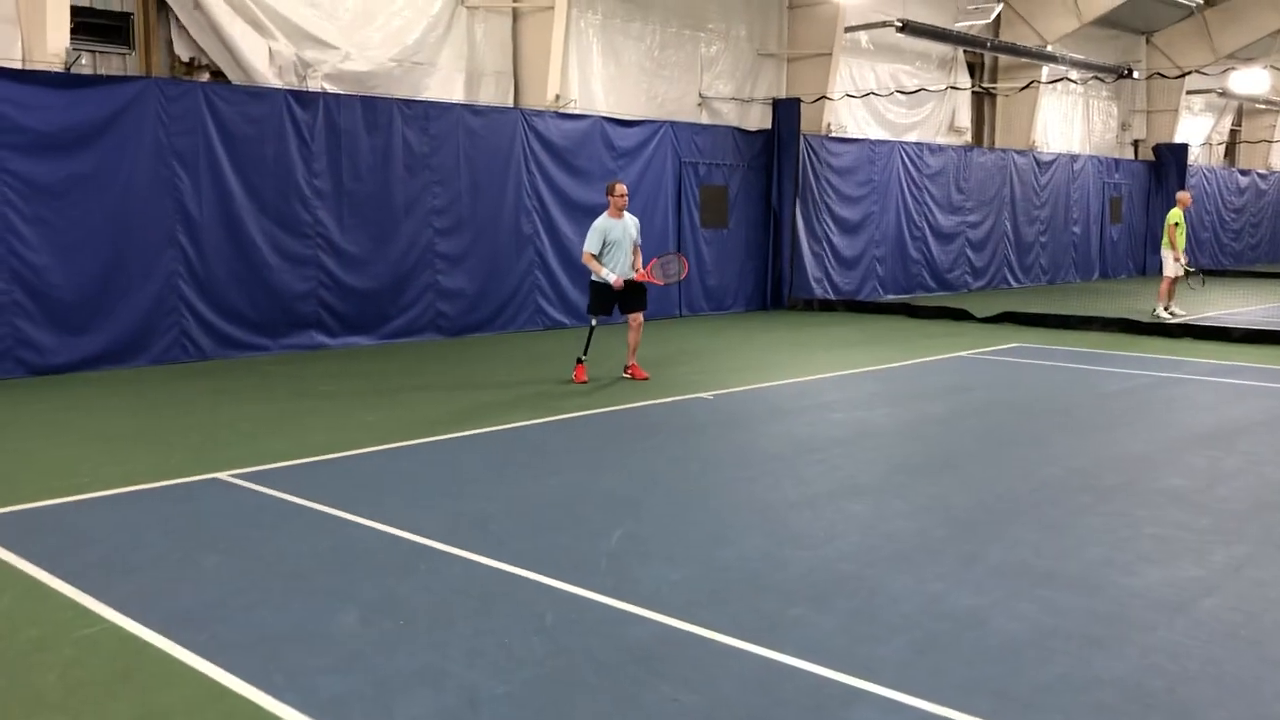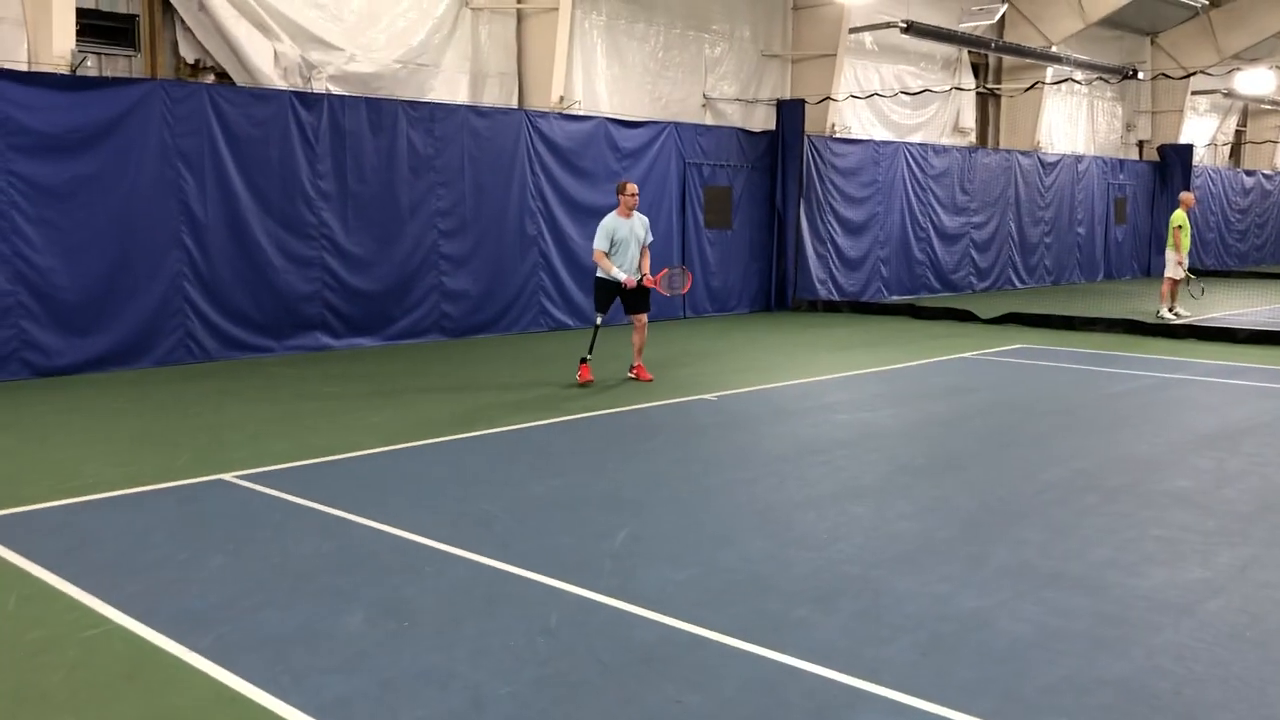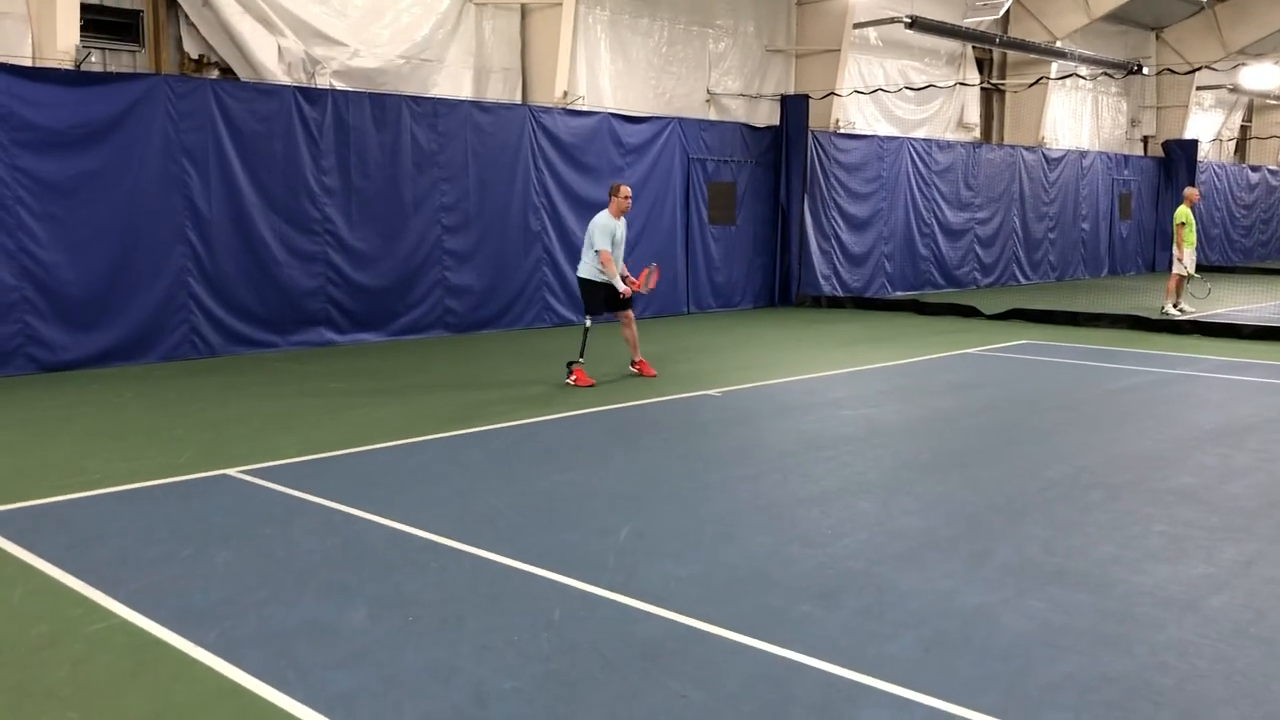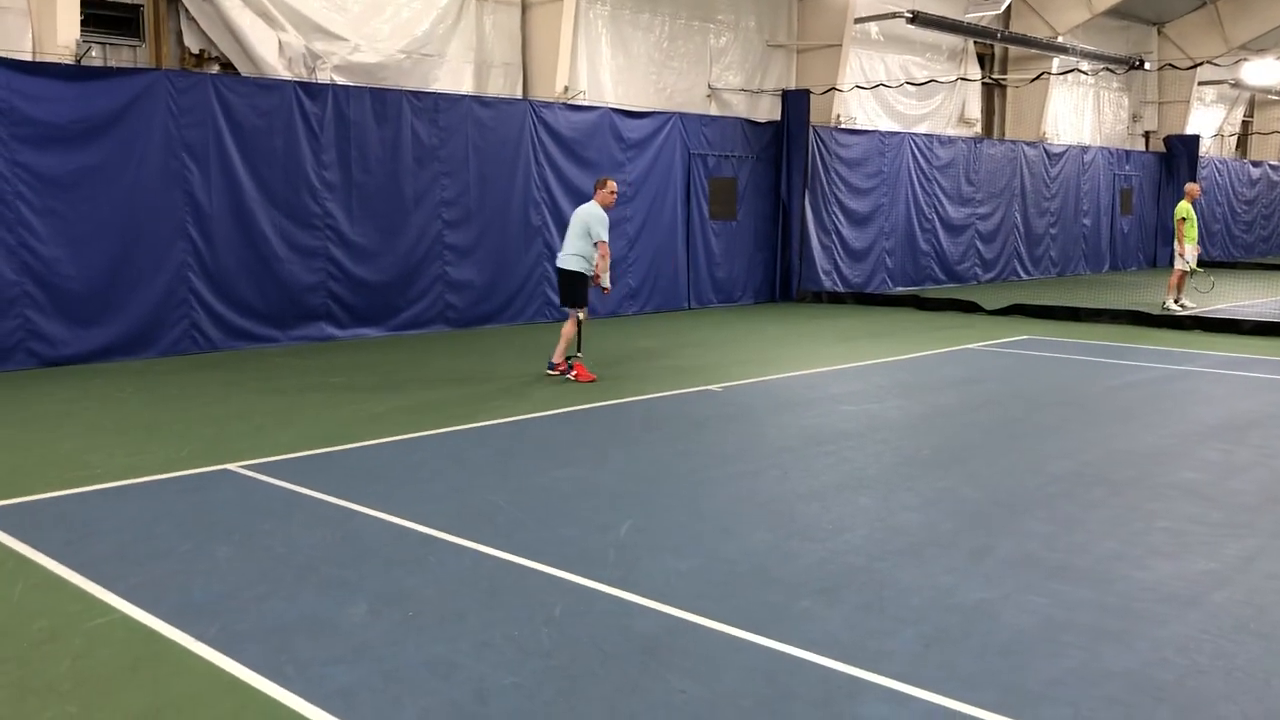
dt=0.3s
person 1, frame 1
left shoulder: (633, 221)
right shoulder: (600, 226)
right elbow: (587, 258)
left wrist: (638, 268)
right wrist: (610, 277)
left hip: (629, 281)
right hip: (602, 282)
left knee: (636, 321)
right knee: (594, 323)
left ankle: (630, 365)
right ankle: (580, 365)
person 1, frame 2
left shoulder: (643, 221)
right shoulder: (608, 224)
left elbow: (644, 251)
right elbow: (598, 256)
left wrist: (645, 273)
right wrist: (622, 276)
left hip: (634, 280)
right hip: (607, 279)
left knee: (641, 322)
right knee: (599, 321)
left ankle: (636, 366)
right ankle: (584, 365)
person 1, frame 3
left shoulder: (621, 222)
right shoulder: (603, 224)
right elbow: (605, 259)
left wrist: (625, 275)
right wrist: (620, 285)
left hip: (608, 280)
right hip: (592, 278)
left knee: (628, 318)
right knee: (591, 322)
left ankle: (637, 361)
right ankle: (575, 369)
person 1, frame 4
left shoulder: (586, 210)
right shoulder: (598, 215)
right elbow: (603, 252)
left wrist: (594, 271)
right wrist: (605, 280)
left hip: (573, 267)
right hip: (573, 269)
left knee: (576, 316)
right knee: (578, 316)
left ankle: (557, 361)
right ankle: (573, 365)
